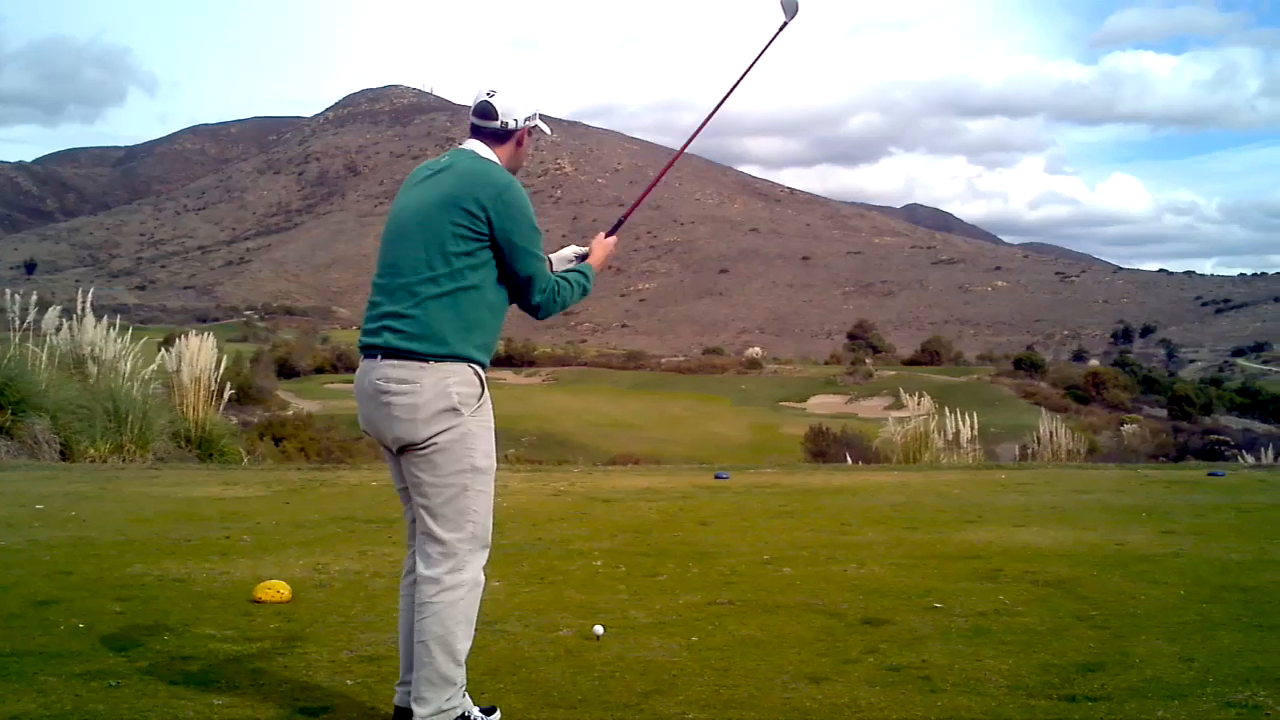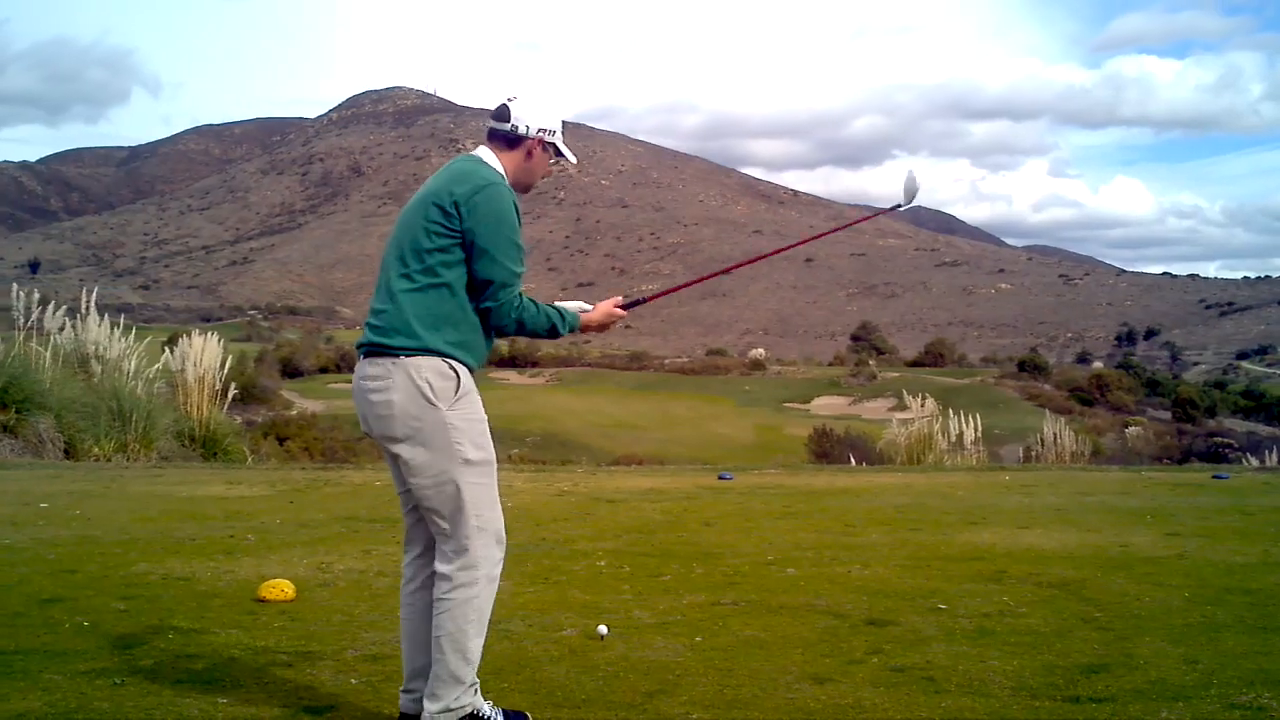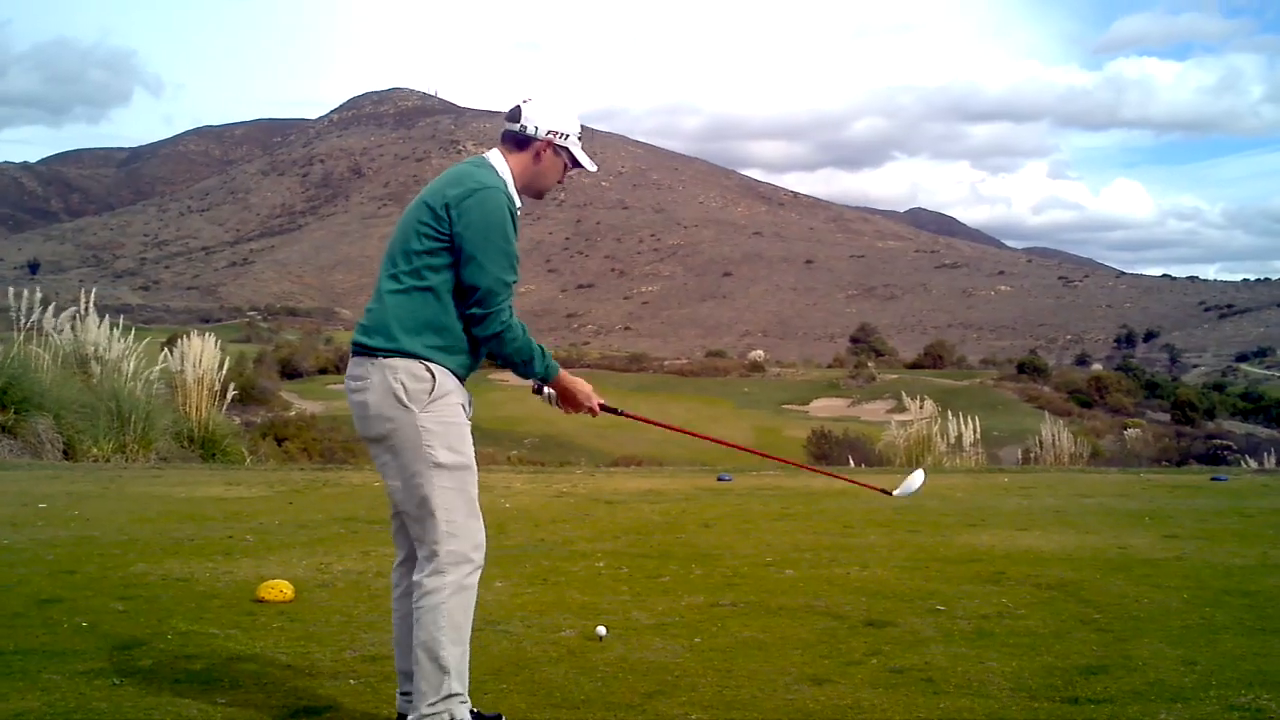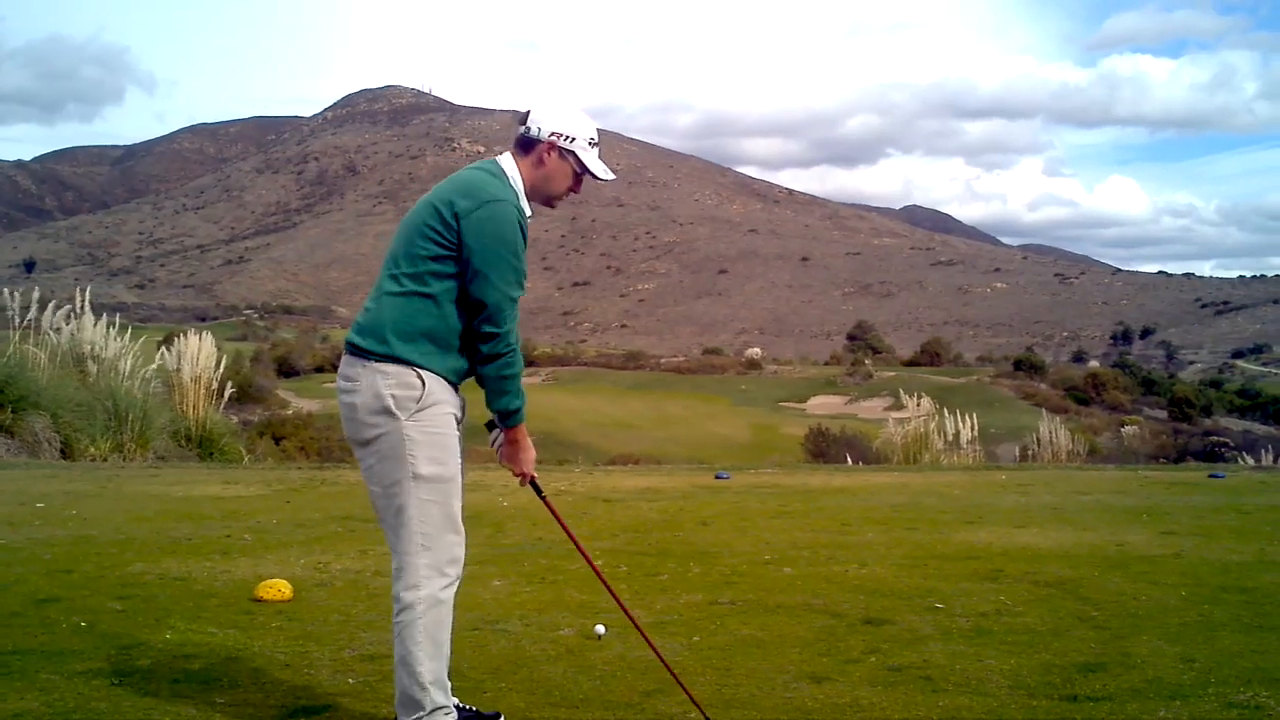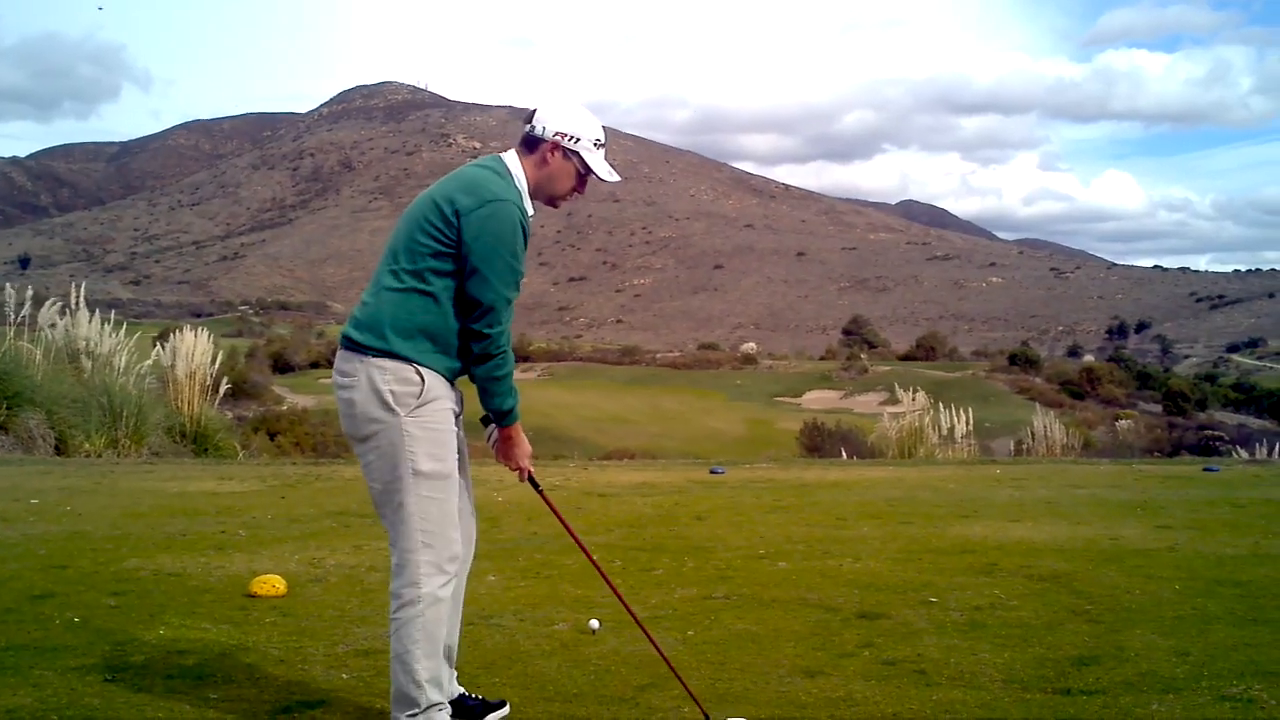
dt=0.2s
person 1, frame 1
left shoulder: (422, 179)
right shoulder: (498, 188)
right elbow: (543, 300)
left wrist: (546, 260)
right wrist: (591, 266)
left hip: (382, 379)
right hip: (439, 384)
left knee: (430, 545)
right knee: (454, 555)
person 1, frame 2
left shoulder: (451, 181)
right shoulder: (487, 191)
right elbow: (502, 310)
left wrist: (557, 309)
right wrist: (579, 320)
left hip: (387, 378)
right hip: (426, 380)
left knee: (430, 548)
right knee: (474, 548)
person 1, frame 3
left shoulder: (466, 185)
right shoulder: (485, 195)
right elbow: (490, 319)
left wrist: (541, 369)
right wrist: (555, 376)
left hip: (397, 378)
right hip: (412, 382)
left knee: (423, 552)
right knee: (453, 552)
person 1, frame 4
left shoulder: (478, 187)
right shoulder: (494, 204)
right elbow: (493, 330)
left wrist: (505, 414)
right wrist: (516, 424)
left hip: (404, 382)
right hip: (403, 386)
left knee: (431, 553)
right knee: (429, 561)
person 1, frame 5
left shoulder: (484, 184)
right shoulder: (496, 203)
right elbow: (488, 327)
left wrist: (499, 413)
right wrist: (509, 424)
left hip: (407, 377)
right hip: (397, 380)
left knee: (452, 538)
right knee: (429, 557)
